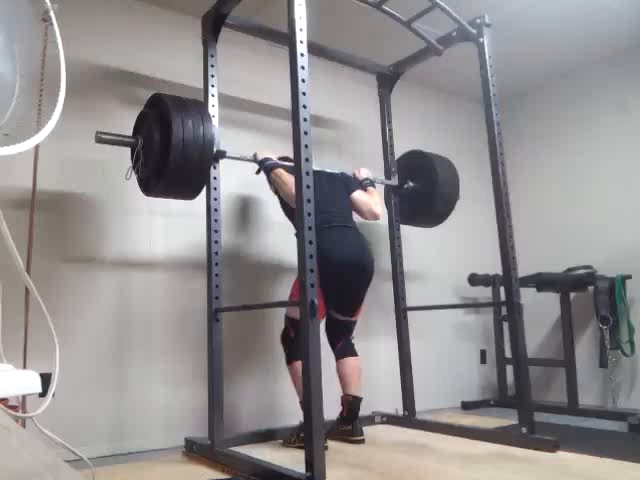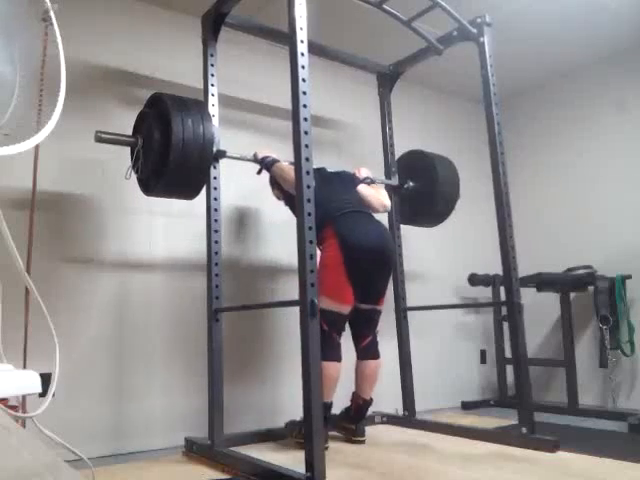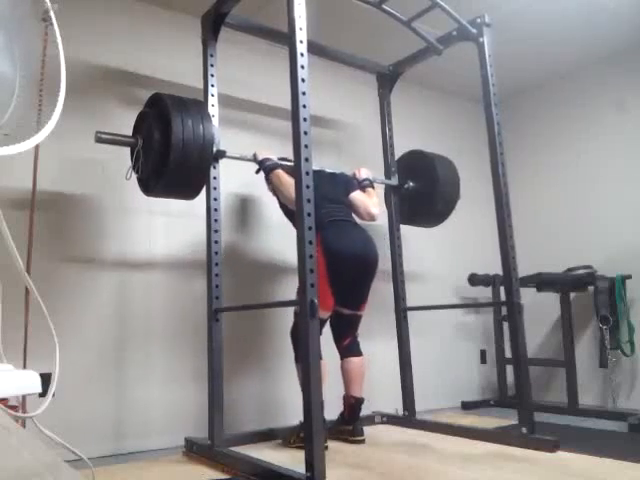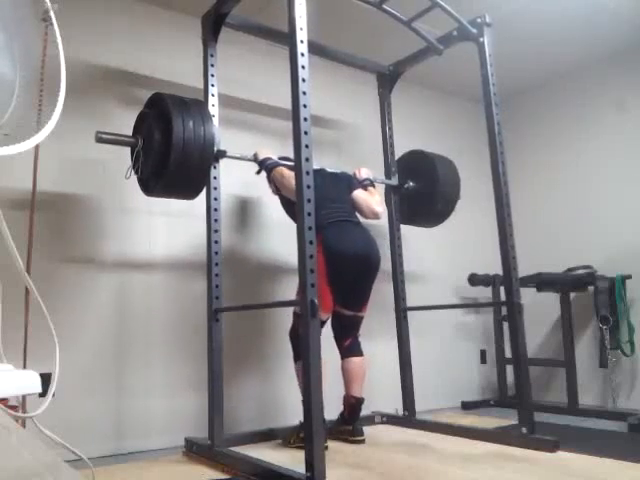
dt=0.5s
person 1, frame 1
left shoulder: (286, 176)
right shoulder: (340, 178)
left elbow: (295, 195)
right elbow: (374, 211)
left wrist: (268, 164)
right wrist: (366, 181)
left hip: (328, 252)
right hip: (361, 253)
left knee: (294, 338)
right knee: (342, 338)
right ankle: (350, 422)
person 1, frame 2
left shoulder: (287, 180)
right shoulder: (341, 176)
left elbow: (297, 180)
right elbow: (383, 203)
left wrist: (268, 162)
right wrist: (366, 179)
left hip: (347, 240)
right hip: (381, 239)
left knee: (327, 332)
right knee: (366, 334)
right ankle: (355, 420)
person 1, frame 3
left shoulder: (285, 177)
right shoulder: (339, 178)
left elbow: (295, 198)
right elbow: (371, 212)
left wrist: (268, 165)
right wrist: (366, 182)
left hip: (332, 247)
right hip: (365, 248)
left knee: (304, 334)
right knee: (347, 336)
right ankle: (351, 421)
person 1, frame 4
left shoulder: (284, 176)
right shoulder: (341, 177)
left elbow: (296, 189)
right elbow: (376, 210)
left wrist: (269, 163)
right wrist: (367, 182)
left hip: (333, 247)
right hip: (367, 247)
left knee: (303, 335)
right knee: (348, 336)
right ankle: (351, 422)
